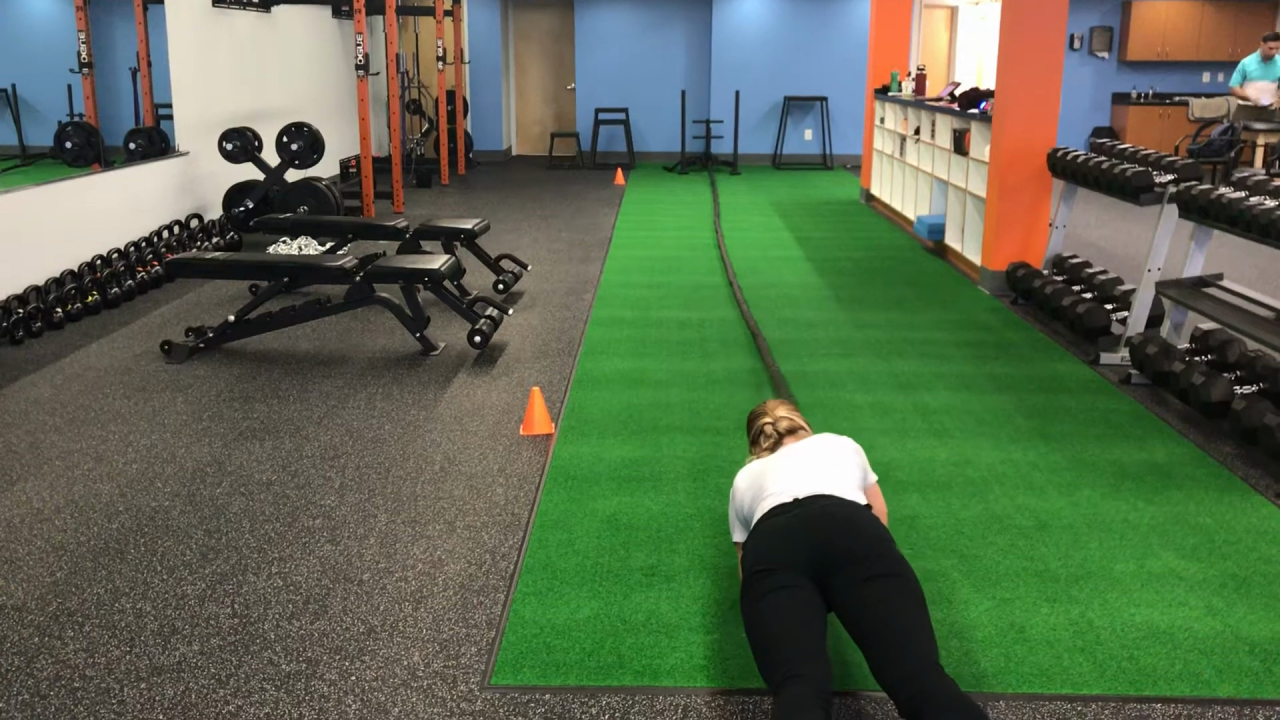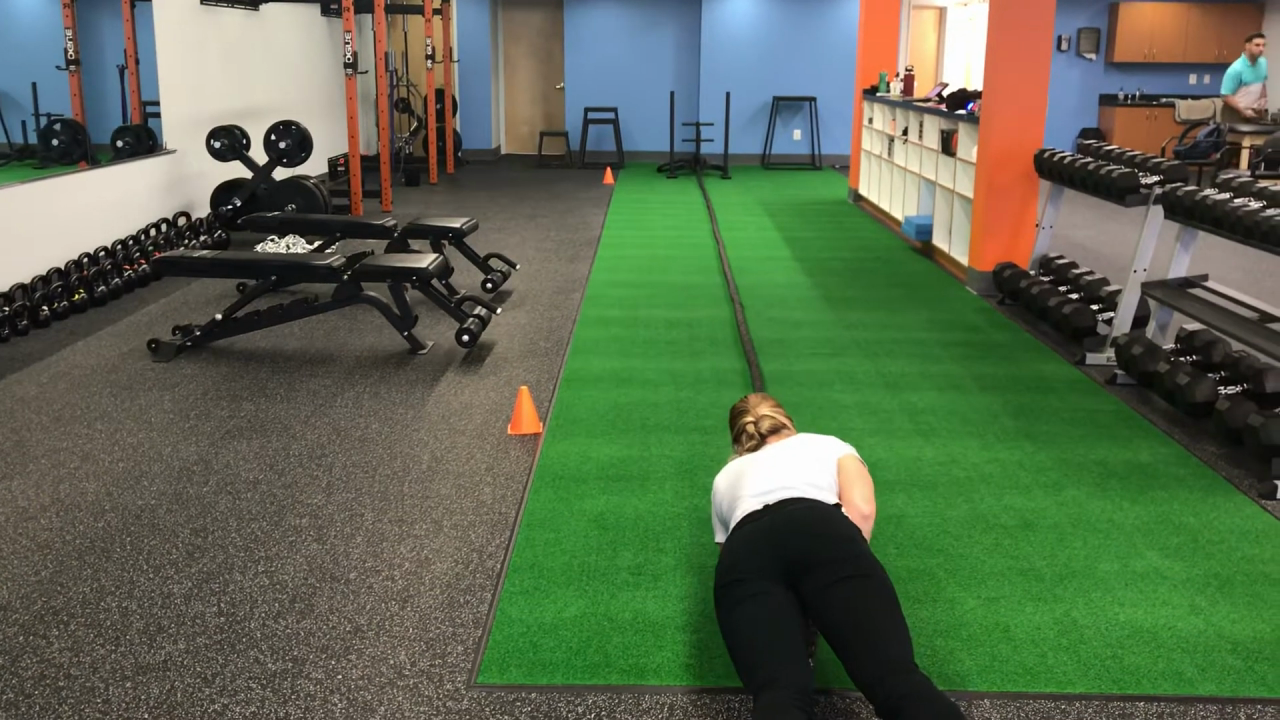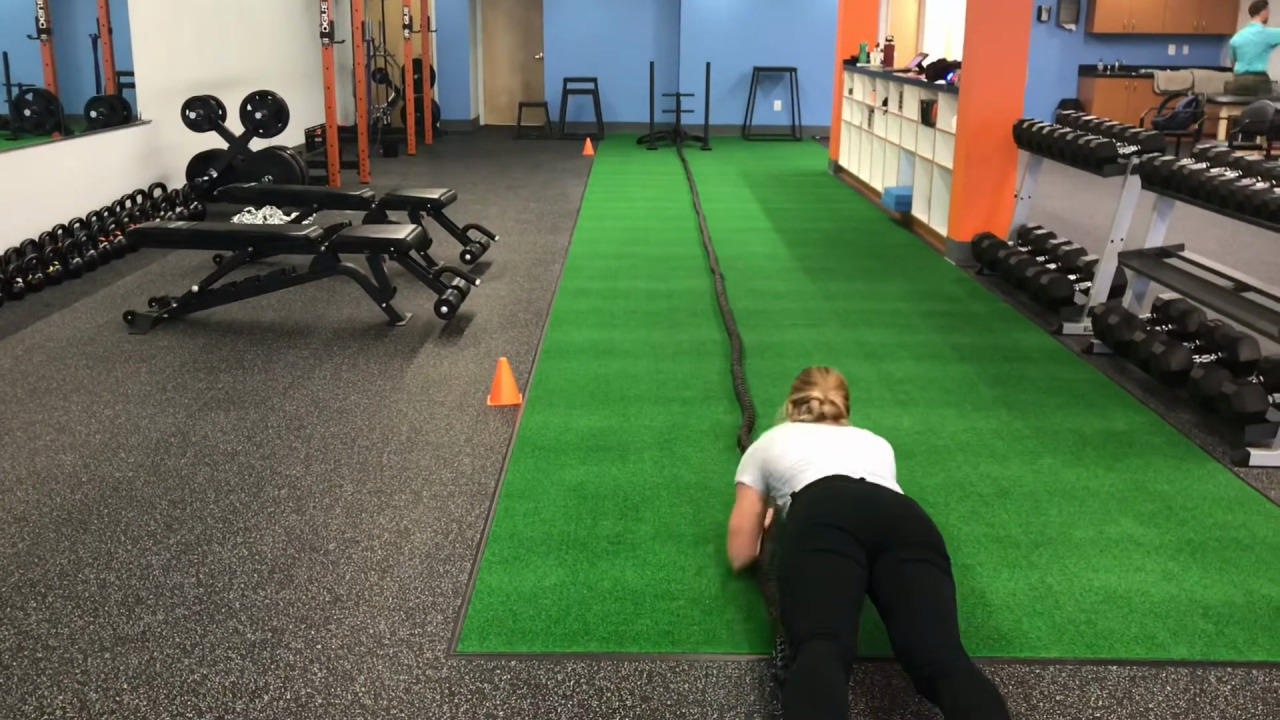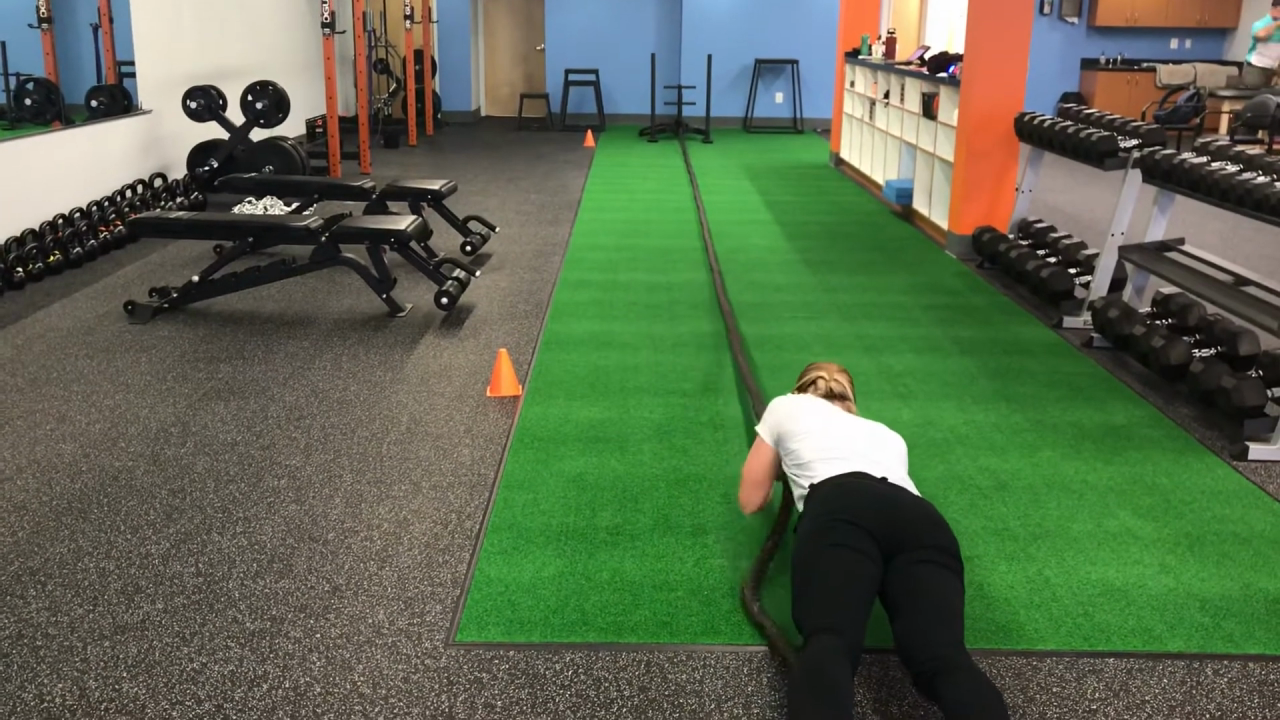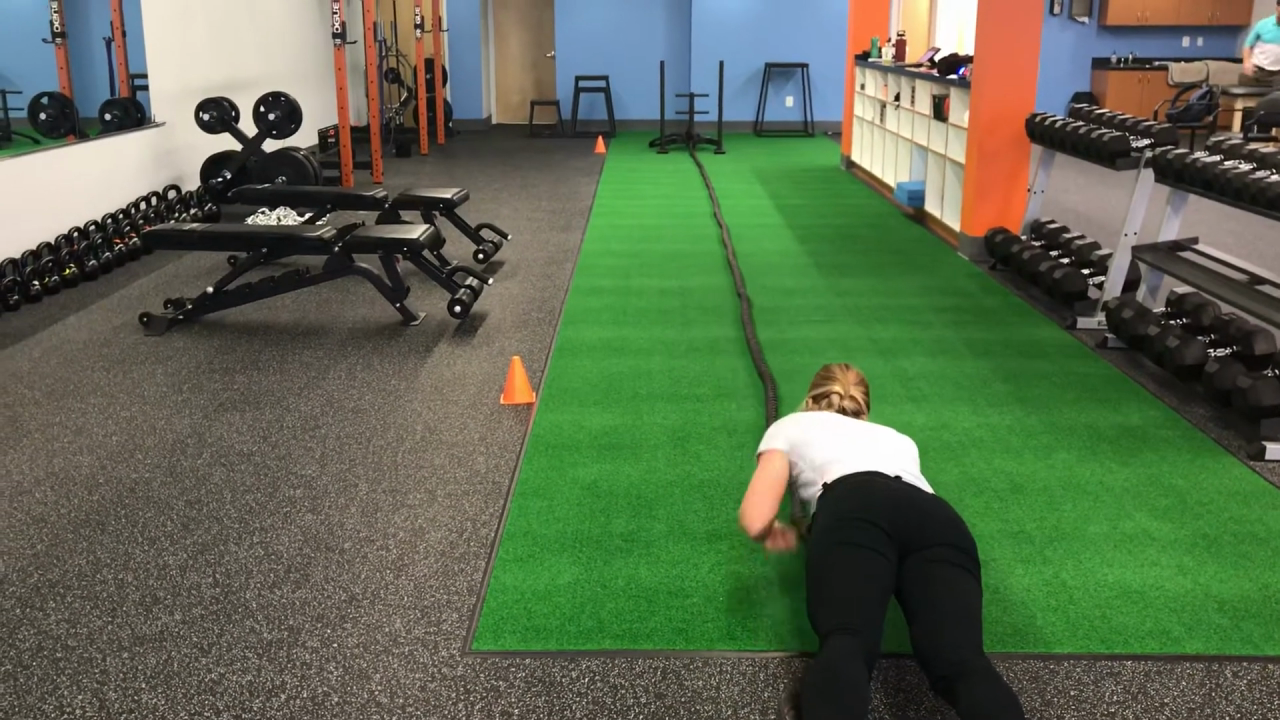
dt=1s
person 1, frame 1
left shoulder: (745, 477)
right shoulder: (842, 444)
left elbow: (746, 560)
right elbow: (879, 518)
left hip: (773, 548)
right hip: (851, 533)
left knee: (800, 691)
right knee: (920, 677)
person 1, frame 2
left shoulder: (725, 477)
right shoulder: (830, 445)
right elbow: (861, 507)
right wrist: (830, 606)
left hip: (746, 555)
right hip: (824, 536)
right knee: (897, 679)
person 1, frame 3
left shoulder: (769, 442)
right shoulder: (876, 442)
left elbow: (739, 555)
left wrist: (768, 518)
left hip: (826, 518)
right hip: (907, 523)
left knee: (820, 652)
right knee: (941, 658)
person 1, frame 4
left shoulder: (787, 407)
right shoulder: (888, 433)
left elbow: (750, 501)
left wrist: (780, 458)
left hip: (841, 515)
right hip: (921, 523)
left knee: (828, 643)
right knee: (942, 656)
person 1, frame 5
left shoulder: (791, 426)
right shoulder: (899, 437)
left elbow: (755, 518)
left wrist: (772, 534)
left hip: (856, 514)
right hip: (938, 521)
left knee: (845, 647)
right knee: (960, 659)
